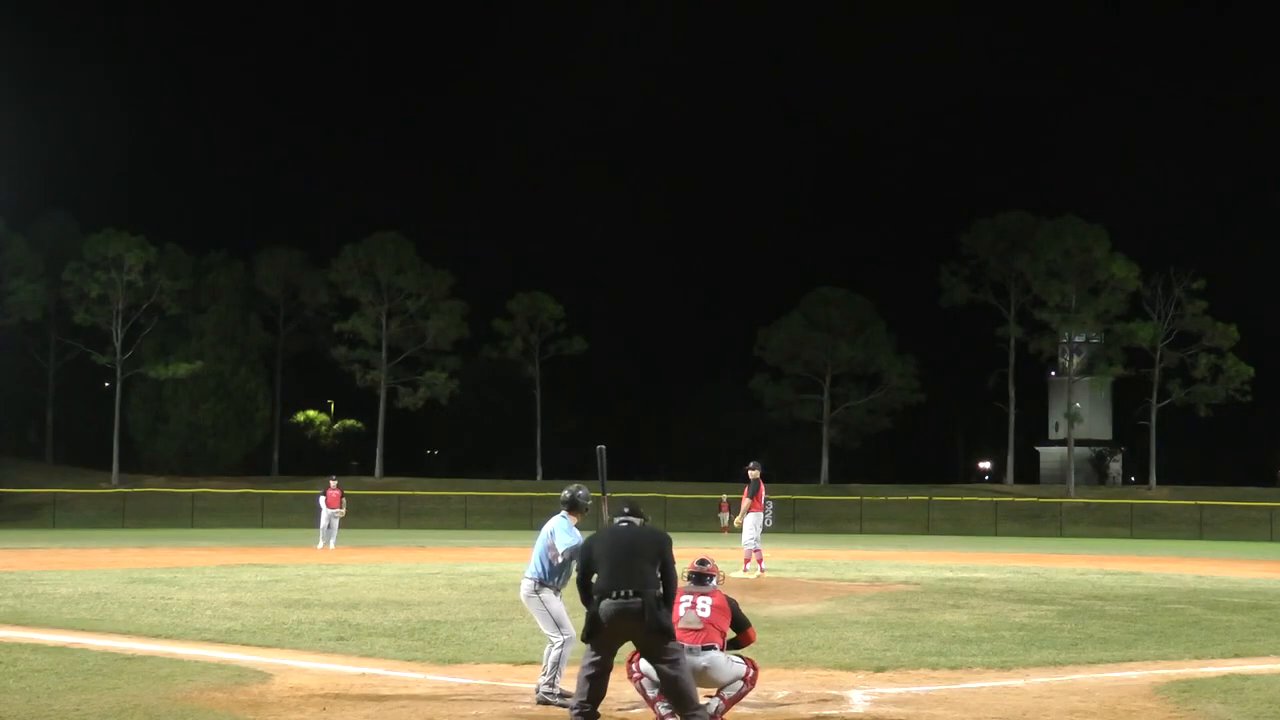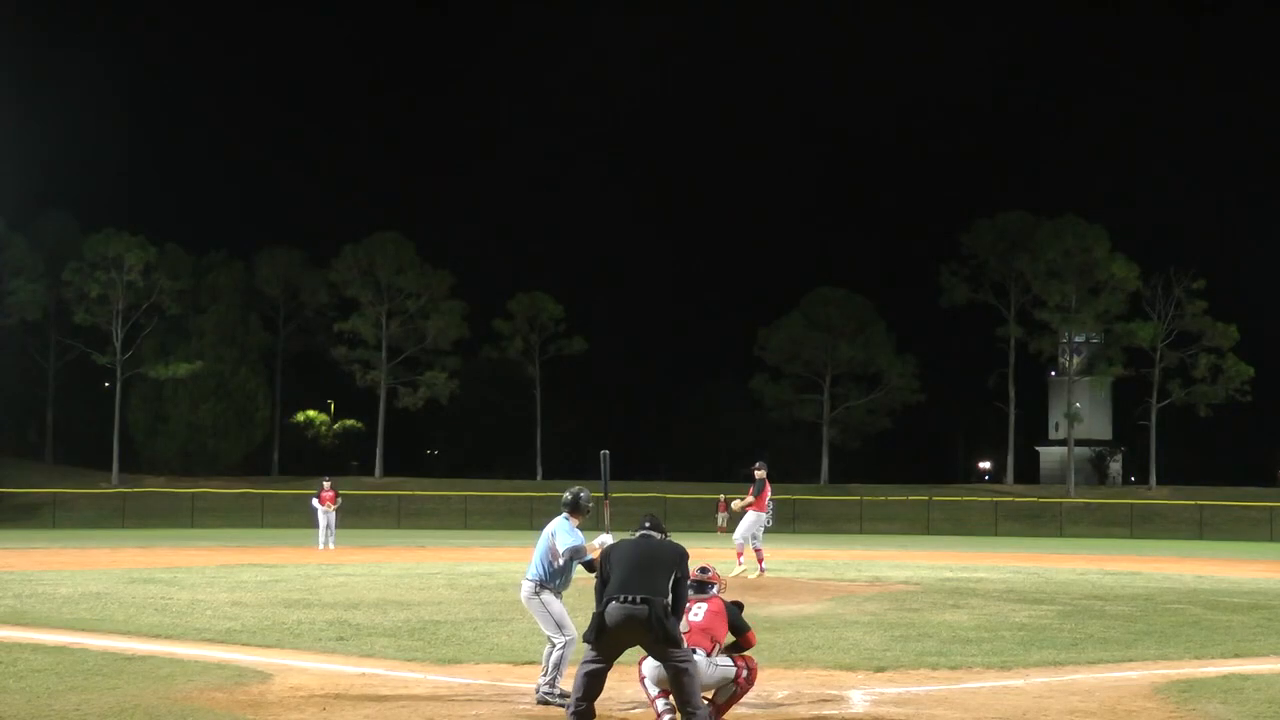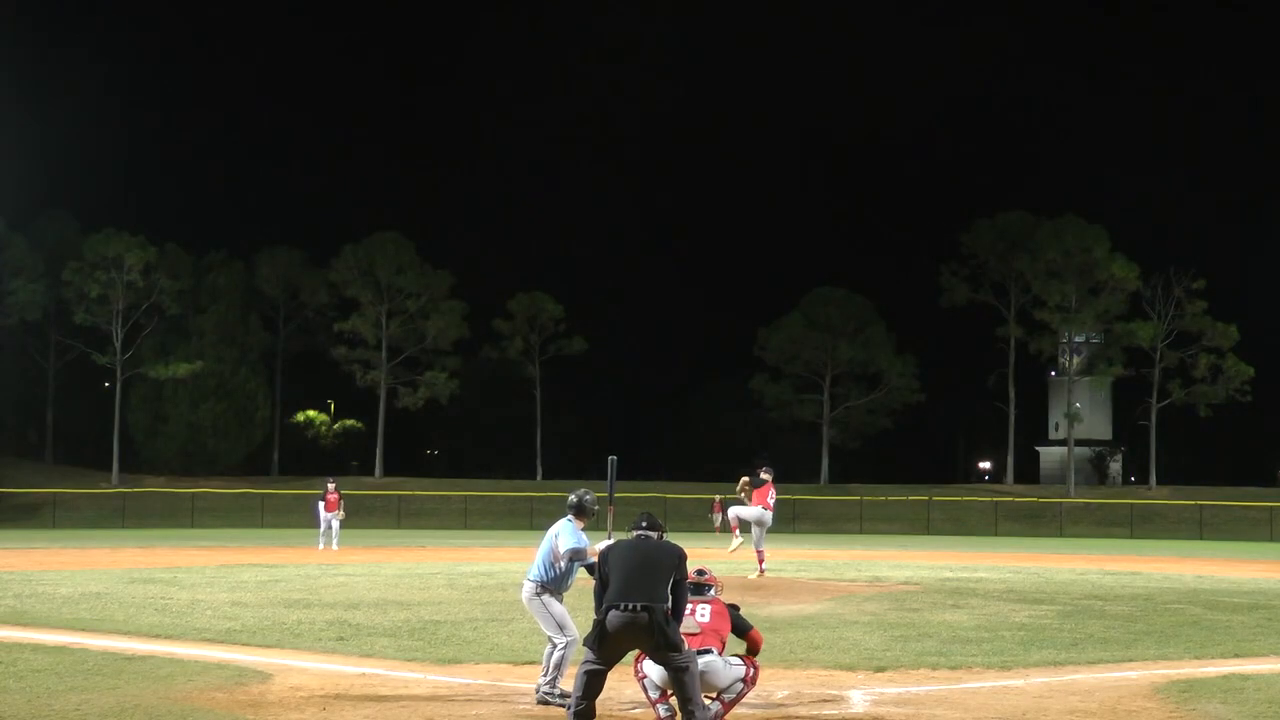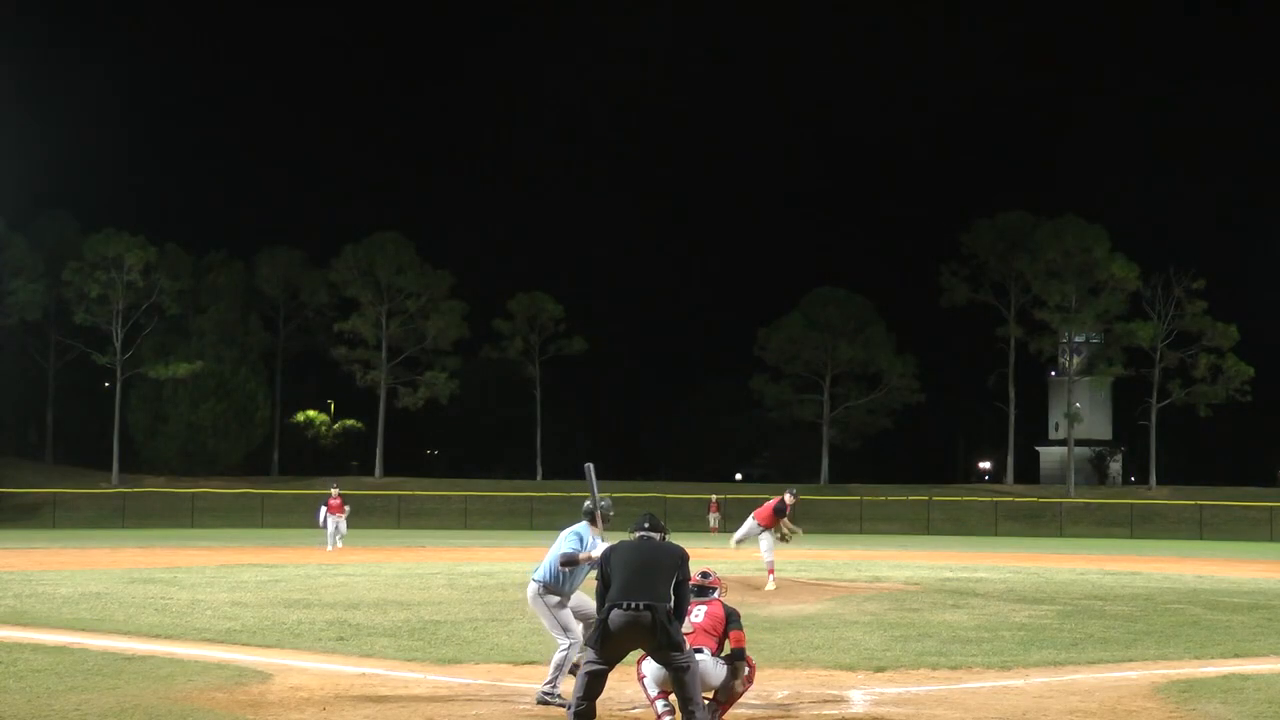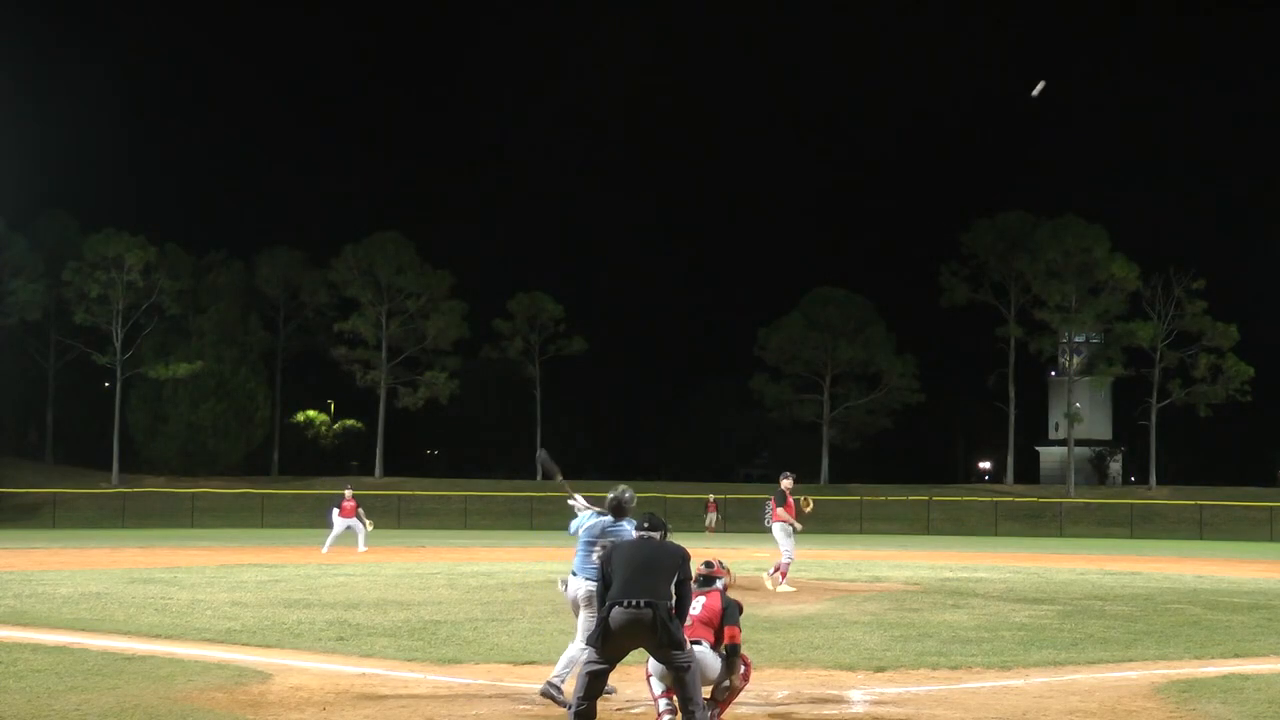
dt=0.7s
person 1, frame 1
left shoulder: (570, 528)
right shoulder: (560, 524)
right elbow: (570, 553)
left hip: (546, 589)
right hip: (538, 588)
left knee: (558, 636)
right knee: (565, 636)
left ankle: (546, 684)
right ankle: (547, 691)
person 1, frame 2
left shoulder: (574, 532)
right shoulder: (561, 525)
left elbow: (591, 566)
right elbow: (572, 553)
left wrist: (605, 551)
right wrist: (597, 543)
left hip: (547, 591)
right hip: (538, 590)
left knee: (558, 637)
right knee: (567, 637)
left ankle: (546, 685)
right ankle: (547, 692)
person 1, frame 3
left shoulder: (579, 534)
right shoulder: (566, 527)
left elbow: (593, 569)
right elbow: (571, 555)
right wrist: (599, 547)
left hip: (548, 592)
right hip: (539, 591)
left knee: (559, 638)
right knee: (568, 638)
left ankle: (546, 685)
right ankle: (548, 692)
person 1, frame 4
left shoulder: (597, 539)
right shoulder: (578, 533)
right elbow: (564, 559)
right wrist: (591, 555)
left hip: (562, 592)
right hip: (543, 592)
left knee: (596, 614)
right knee: (571, 639)
left ankle: (572, 663)
right ankle: (547, 693)
person 1, frame 5
left shoulder: (588, 519)
right shoulder: (629, 529)
left elbow: (573, 528)
left hip: (574, 584)
right hip: (596, 590)
right knee: (582, 642)
right ankle: (554, 683)
person 2, frame 1
left shoulder: (594, 540)
right shoulder: (658, 537)
left elbow: (583, 581)
right elbow: (670, 578)
left wrist: (594, 610)
right wrist: (665, 612)
left hip: (608, 607)
right hip: (646, 607)
left knee: (594, 663)
right knee: (672, 663)
person 2, frame 2
left shoulder: (612, 550)
right shoulder: (676, 551)
left elbow: (600, 591)
right elbow: (680, 595)
left wrist: (604, 621)
right wrist: (671, 625)
left hip: (614, 612)
right hip: (653, 614)
left knee: (593, 663)
right knee: (682, 664)
person 2, frame 3
left shoulder: (609, 551)
right shoulder: (674, 552)
left elbow: (599, 597)
right elbow: (680, 598)
left wrist: (605, 623)
right wrist: (672, 629)
left hip: (614, 619)
right hip: (654, 620)
left knee: (593, 665)
right knee: (683, 665)
person 2, frame 4
left shoulder: (611, 552)
right shoulder: (676, 553)
left elbow: (601, 595)
right elbow: (682, 597)
left wrist: (605, 625)
right wrist: (674, 628)
left hip: (616, 618)
right hip: (656, 619)
left knee: (593, 665)
right knee: (684, 664)
person 2, frame 5
left shoulder: (613, 550)
right shoulder: (677, 552)
left elbow: (602, 594)
right elbow: (684, 595)
left wrist: (606, 623)
right wrist: (676, 627)
left hip: (617, 615)
right hip: (656, 616)
left knee: (594, 665)
right knee: (684, 664)
